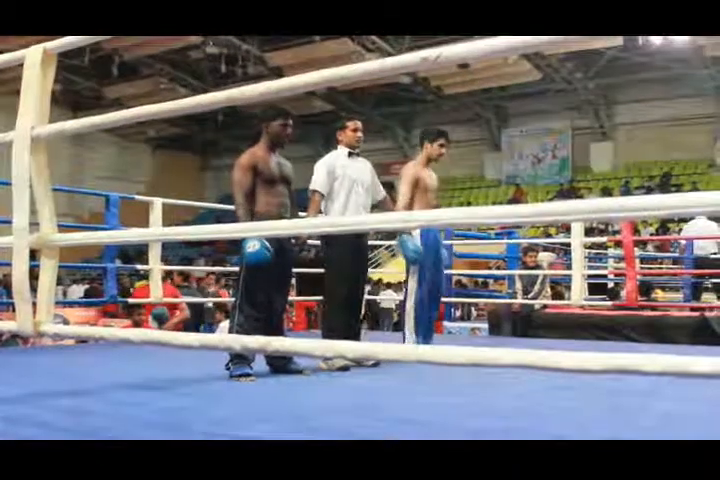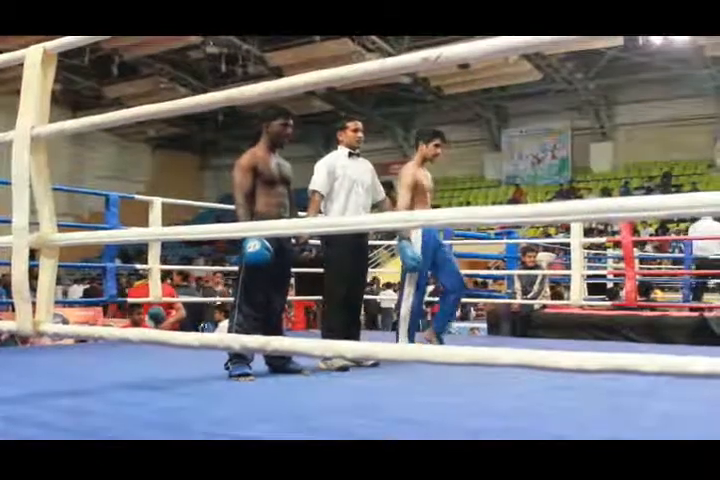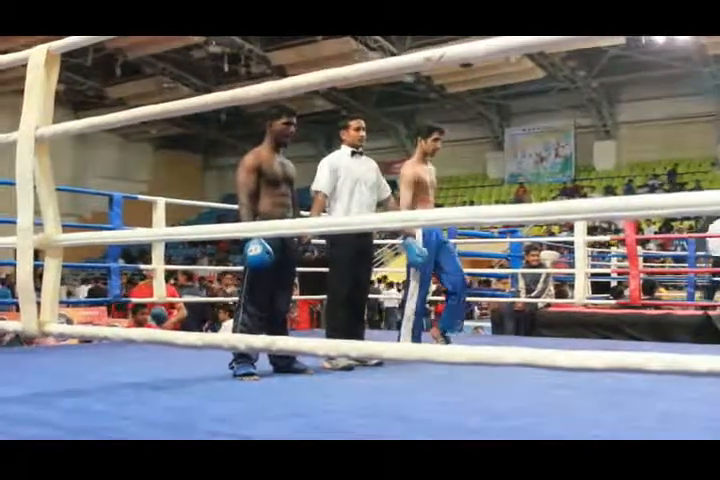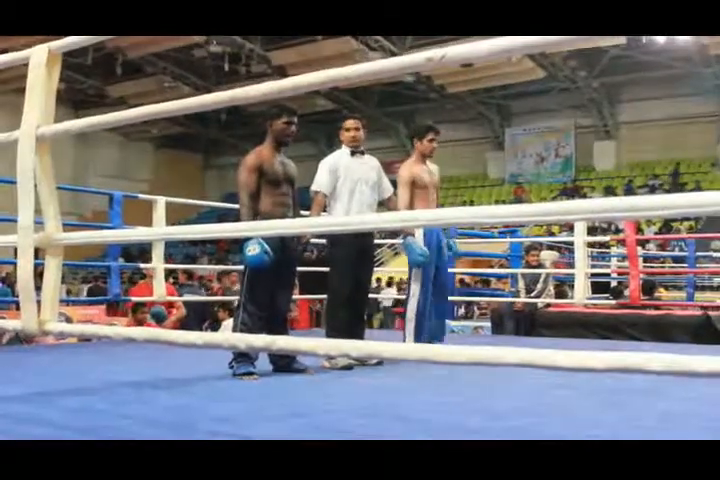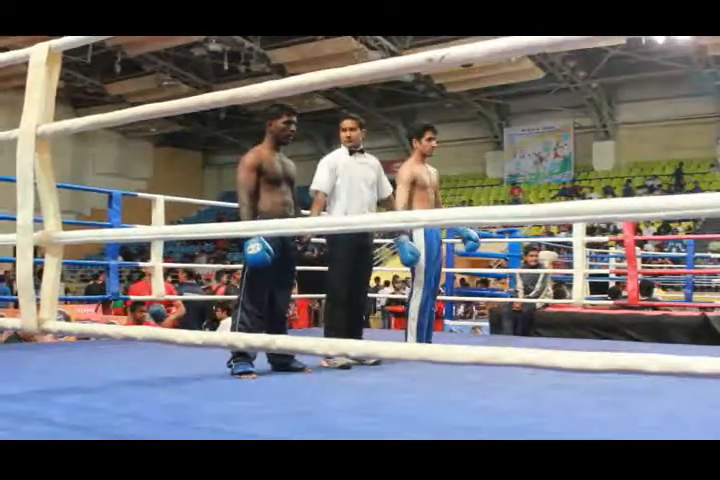
dt=0.2s
person 1, frame 1
left shoulder: (286, 165)
right shoulder: (249, 159)
right elbow: (241, 199)
right wrist: (249, 233)
left hip: (284, 235)
right hip: (261, 233)
left knee: (278, 301)
right knee: (250, 300)
left ankle: (279, 358)
right ankle: (239, 361)
person 1, frame 2
left shoulder: (285, 165)
right shoulder: (250, 159)
right elbow: (241, 199)
left hip: (283, 235)
right hip: (260, 233)
left knee: (276, 301)
right knee: (249, 300)
left ankle: (278, 357)
right ankle: (238, 360)
person 1, frame 3
left shoulder: (288, 165)
right shoulder: (253, 159)
right elbow: (245, 200)
right wrist: (251, 234)
left hip: (287, 235)
left knee: (281, 301)
right knee: (254, 300)
left ankle: (282, 357)
right ankle: (242, 360)
person 1, frame 4
left shoulder: (290, 165)
right shoulder: (255, 159)
right elbow: (245, 199)
right wrist: (250, 235)
left hip: (287, 234)
right hip: (265, 233)
left knee: (281, 300)
right knee: (254, 299)
left ankle: (282, 357)
right ankle: (242, 359)
person 1, frame 5
left shoulder: (289, 164)
right shoulder: (253, 158)
right elbow: (245, 199)
right wrist: (250, 233)
left hip: (287, 234)
left knee: (281, 300)
right knee: (253, 298)
left ankle: (281, 356)
right ankle: (241, 358)
person 2, frame 1
left shoulder: (366, 166)
right shoulder: (329, 161)
left elbow: (381, 198)
right elbow: (317, 196)
left hip: (360, 234)
right hip: (338, 234)
left knee: (356, 293)
right knee: (336, 292)
person 2, frame 2
left shoulder: (367, 166)
right shoulder: (329, 162)
left elbow: (381, 199)
right elbow: (317, 196)
left hip: (360, 234)
right hip: (338, 233)
left knee: (355, 293)
right knee: (335, 292)
person 2, frame 3
left shoulder: (371, 164)
right shoulder: (332, 161)
left elbow: (386, 198)
right elbow: (320, 196)
left hip: (365, 234)
right hip: (341, 233)
left knee: (360, 292)
right knee: (339, 292)
person 2, frame 4
left shoulder: (373, 163)
right shoulder: (332, 161)
left elbow: (388, 197)
right elbow: (320, 196)
left hip: (366, 234)
right hip: (342, 233)
left knee: (360, 292)
right knee: (339, 291)
person 2, frame 5
left shoulder: (373, 163)
right shoulder: (331, 161)
left elbow: (386, 197)
right elbow: (320, 195)
left hip: (365, 233)
right hip: (341, 232)
left knee: (359, 292)
right knee: (338, 291)
person 3, frame 1
left shoulder: (433, 176)
right shoulder: (412, 170)
right elbow: (402, 205)
left wrist: (440, 247)
right wrist: (405, 236)
left hip: (433, 233)
right hip: (418, 232)
left knee: (435, 291)
right knee: (416, 289)
left ankle: (423, 341)
right ankle: (411, 343)
person 3, frame 2
left shoulder: (426, 173)
right shoulder: (409, 172)
right elbow: (402, 210)
right wrist: (405, 242)
left hip: (432, 233)
right hip: (417, 234)
left knee: (455, 283)
right knee: (414, 291)
left ankle: (435, 330)
right ankle: (404, 344)
person 3, frame 3
left shoulder: (430, 169)
right shoulder: (410, 169)
right elbow: (405, 207)
right wrist: (410, 240)
left hip: (436, 231)
right hip: (420, 232)
left knee: (457, 283)
right knee: (417, 289)
left ankle: (441, 330)
right ankle: (409, 343)
person 3, frame 4
left shoulder: (434, 170)
right shoulder: (407, 170)
right elbow: (403, 207)
left wrist: (448, 236)
right wrist: (409, 238)
left hip: (436, 231)
right hip: (420, 231)
left knee: (440, 288)
right knee: (419, 288)
left ankle: (431, 340)
right ankle: (411, 342)
person 3, frame 5
left shoulder: (433, 172)
right shoulder: (408, 170)
right elbow: (400, 207)
left wrist: (461, 229)
right wrist: (402, 238)
left hip: (435, 231)
right hip: (420, 230)
left knee: (431, 288)
right knee: (421, 286)
left ankle: (424, 340)
right ankle: (413, 342)
